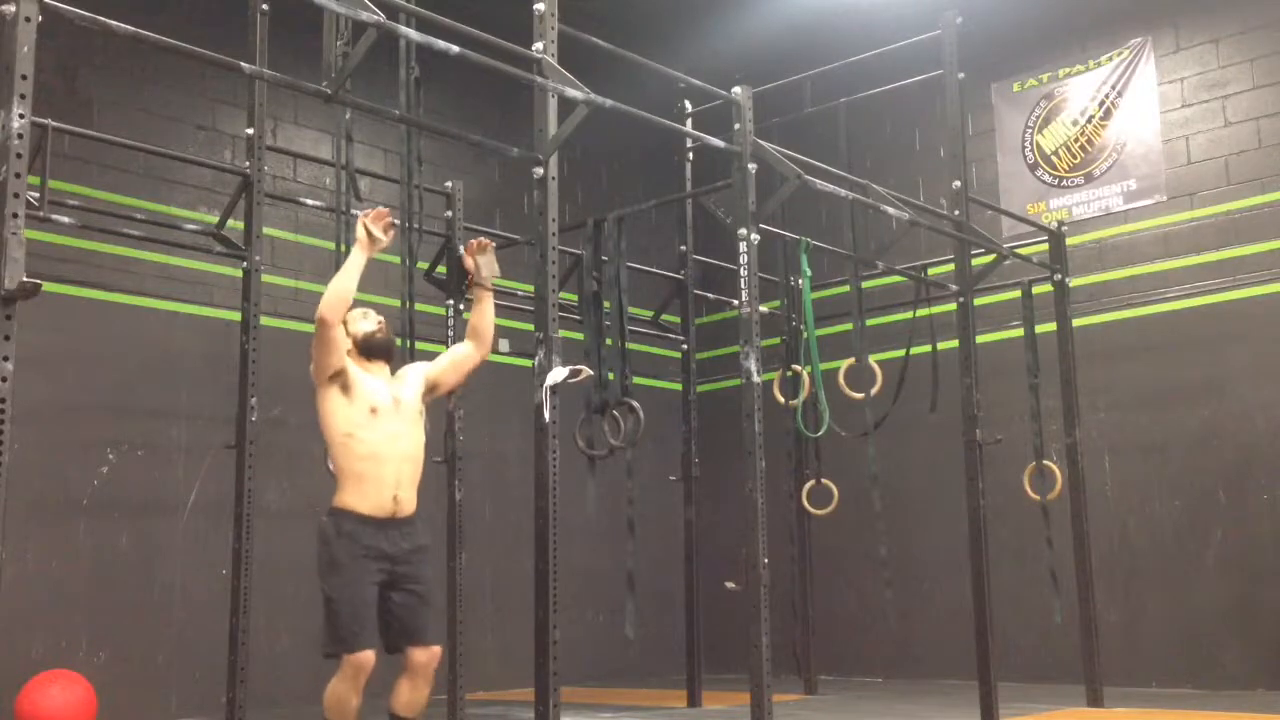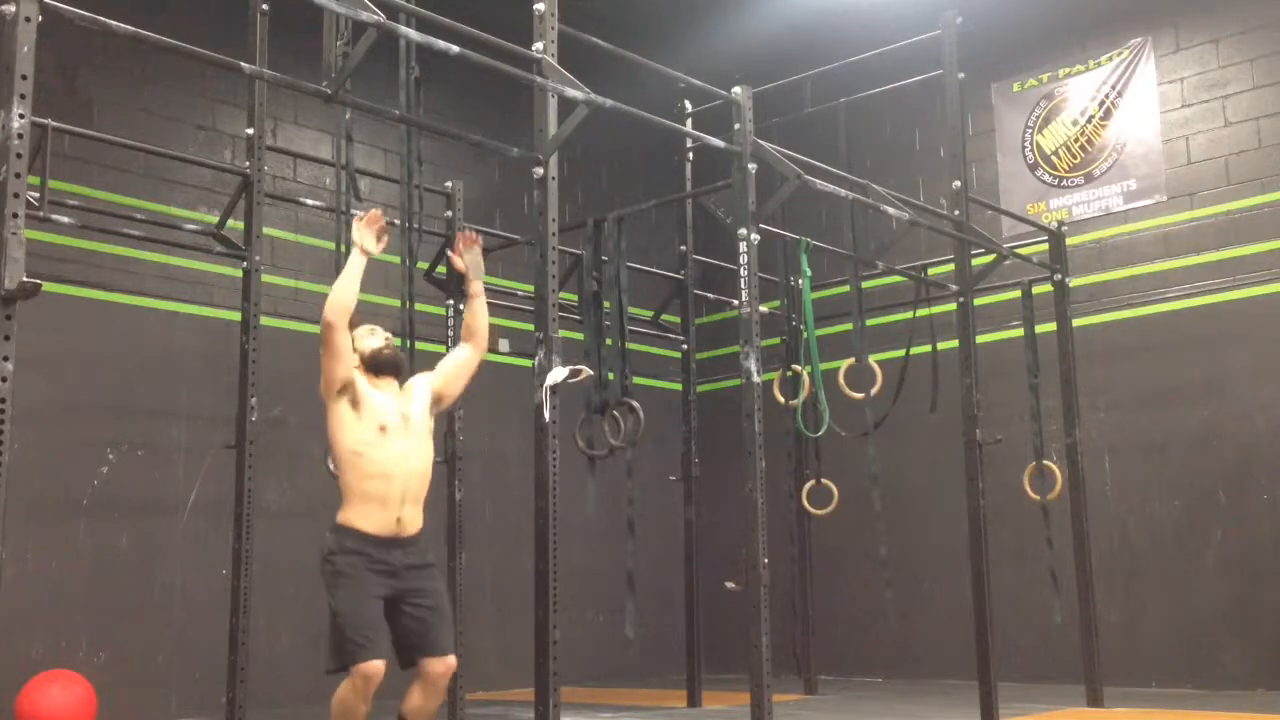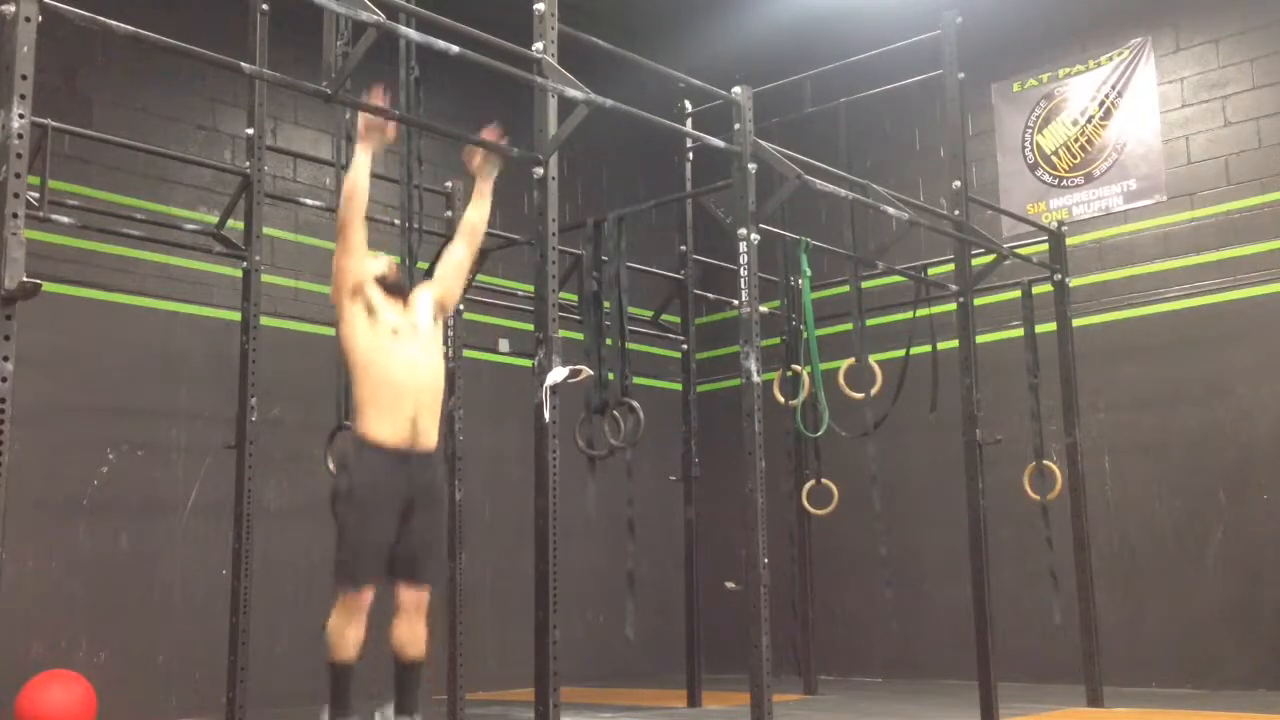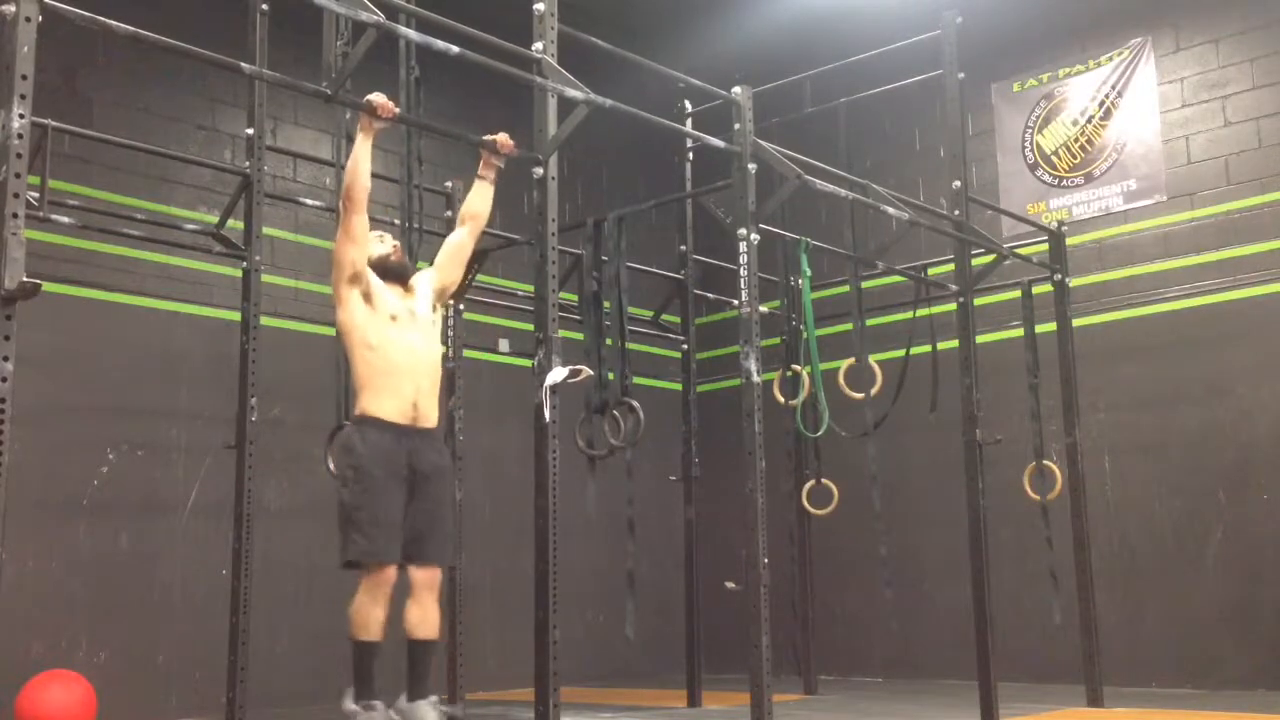
dt=0.2s
person 1, frame 1
left shoulder: (416, 379)
right shoulder: (339, 379)
left elbow: (479, 344)
right elbow: (328, 315)
left wrist: (481, 280)
right wrist: (362, 250)
left hip: (407, 538)
right hip: (353, 537)
left knee: (424, 657)
right knee: (359, 659)
person 1, frame 2
left shoulder: (424, 394)
right shoulder: (348, 394)
left elbow: (474, 344)
right elbow: (333, 324)
left wrist: (472, 279)
right wrist: (359, 256)
left hip: (412, 554)
right hip: (358, 554)
left knee: (441, 665)
right knee: (366, 669)
person 1, frame 3
left shoulder: (430, 304)
right shoulder: (358, 305)
left elbow: (468, 239)
right elbow: (349, 223)
left wrist: (483, 176)
right wrist: (364, 148)
left hip: (422, 469)
right hip: (372, 465)
left knee: (415, 595)
right knee: (356, 592)
person 1, frame 4
left shoulder: (429, 291)
right shoulder: (357, 289)
left elbow: (469, 226)
right elbow: (353, 206)
left wrist: (488, 169)
right wrist: (366, 132)
left hip: (428, 447)
right hip: (375, 441)
left knee: (427, 578)
right knee: (380, 573)
